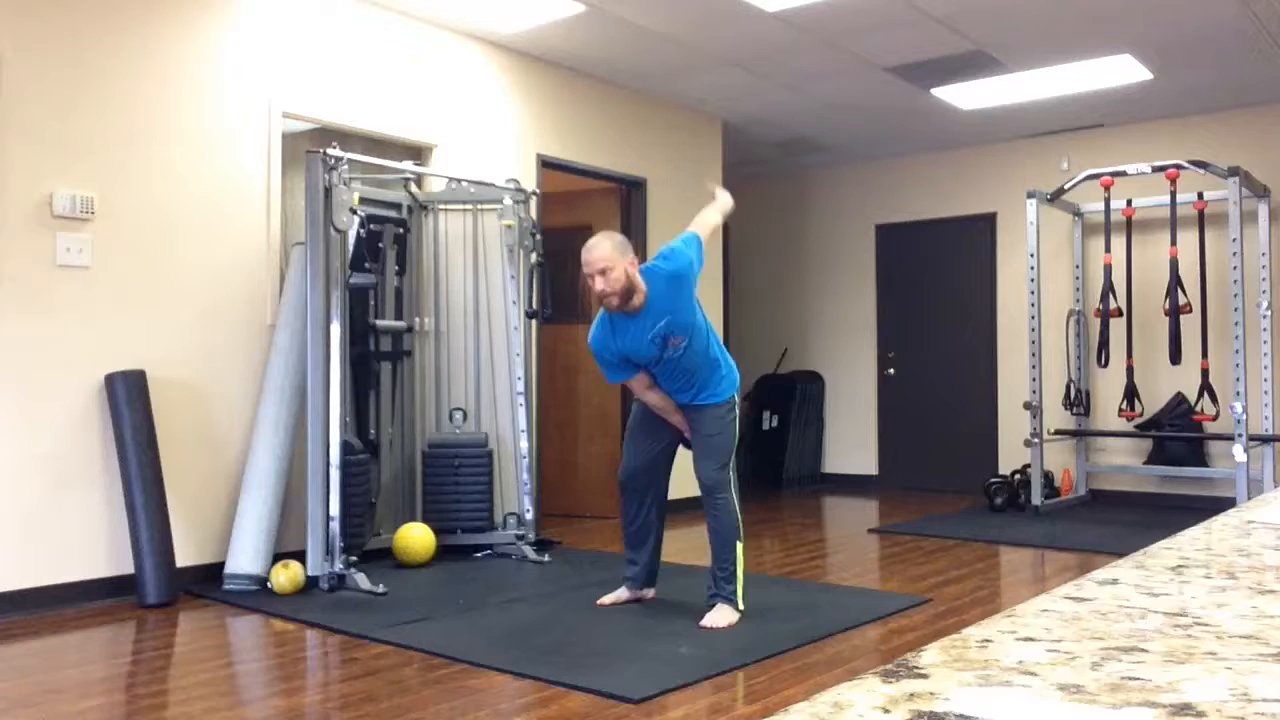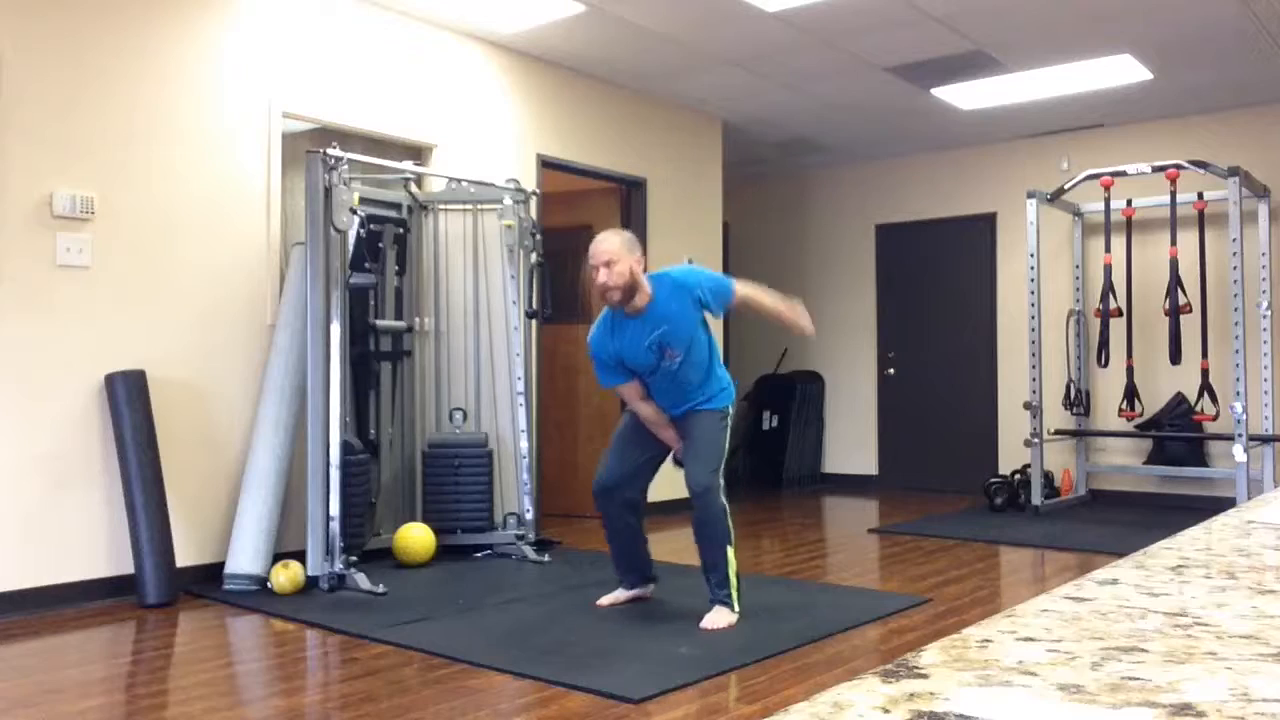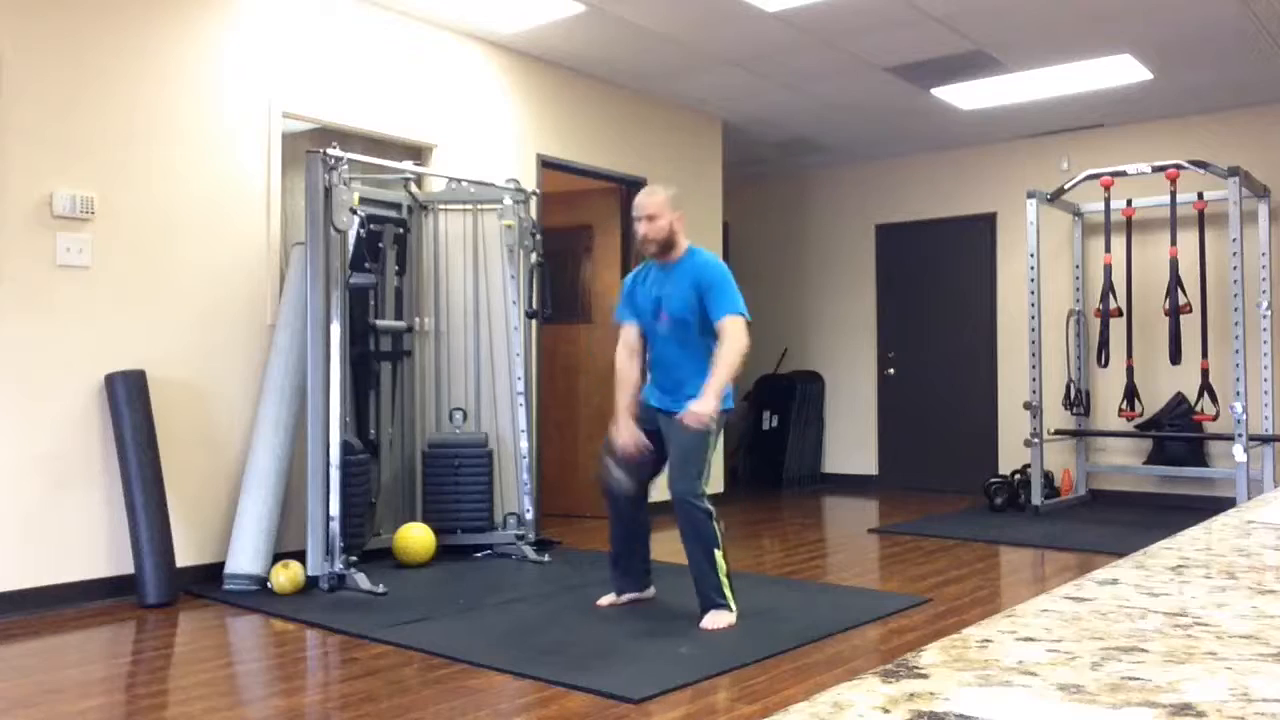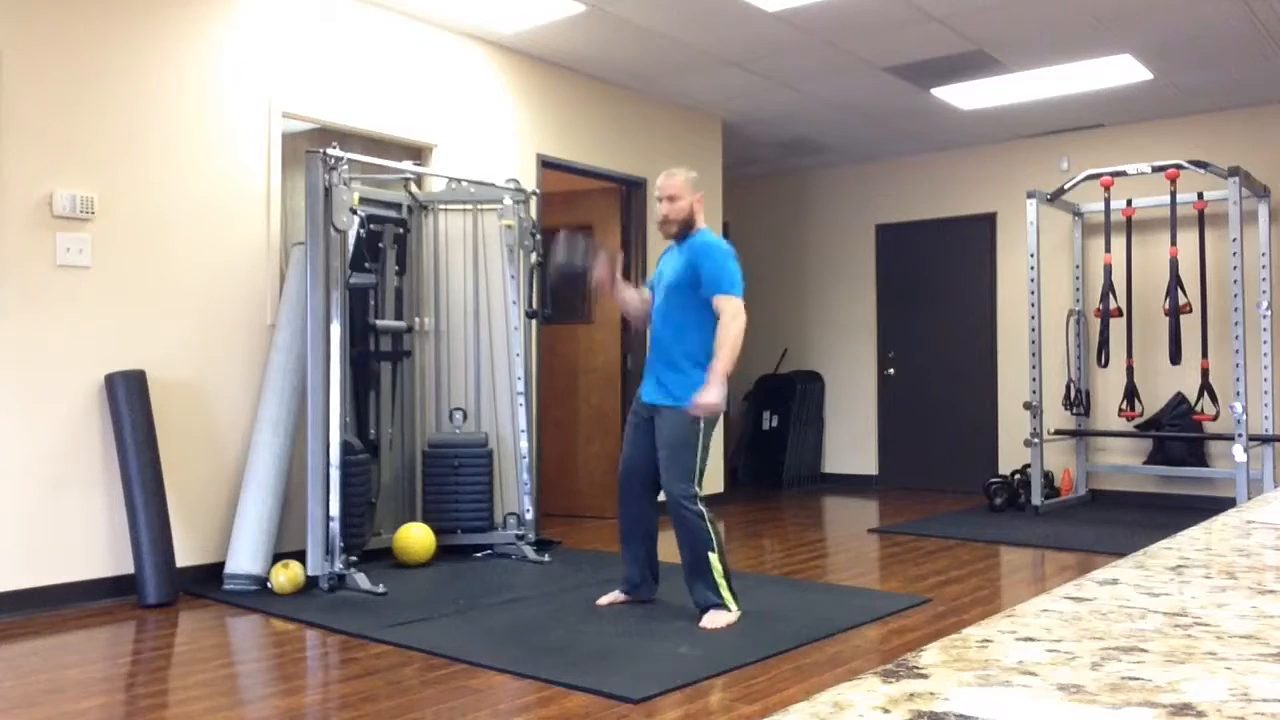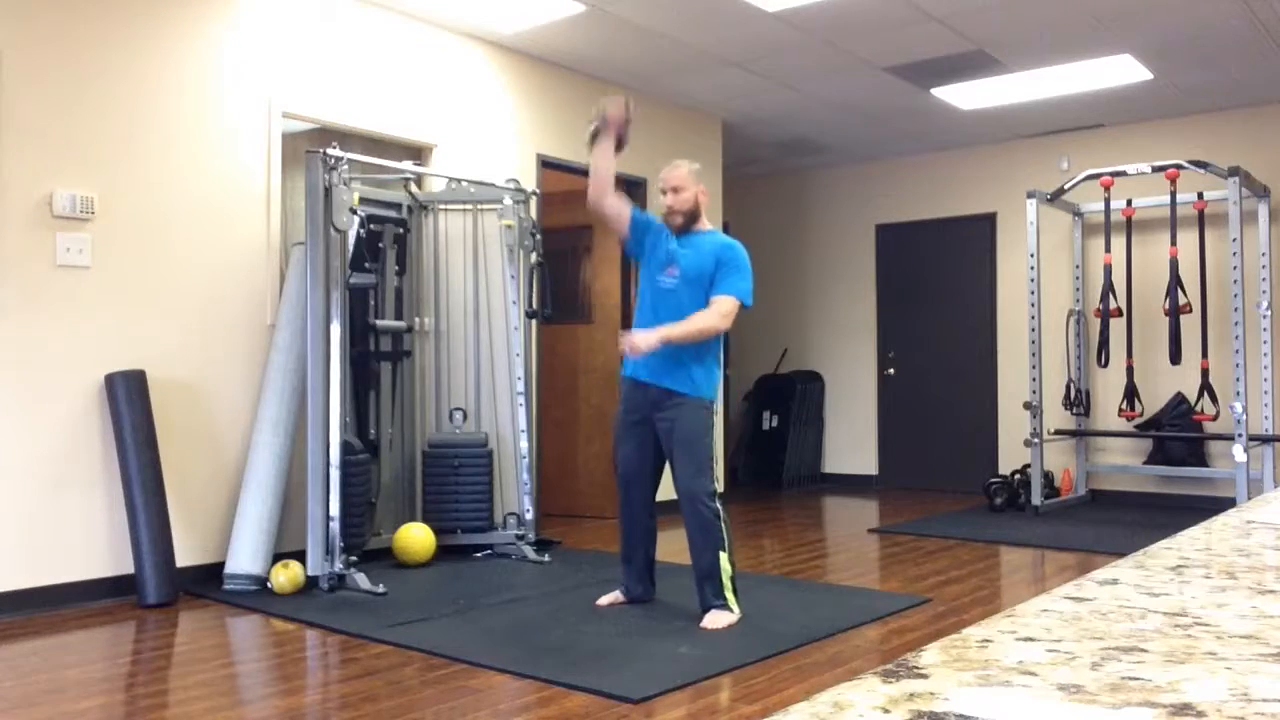
dt=0.2s
person 1, frame 1
left shoulder: (671, 272)
right shoulder: (603, 337)
left elbow: (702, 226)
right elbow: (645, 391)
left wrist: (720, 200)
right wrist: (685, 427)
left hip: (713, 395)
right hip: (657, 398)
left knee: (715, 483)
right knee: (634, 480)
left ankle: (727, 596)
right ankle: (639, 580)
person 1, frame 2
left shoulder: (684, 285)
right shoulder: (603, 338)
left elbow: (743, 293)
right elbow: (638, 401)
left wrist: (790, 312)
right wrist: (678, 446)
left hip: (706, 406)
right hip: (650, 413)
left knee: (704, 488)
right knee: (610, 487)
left ankle: (724, 600)
right ankle: (637, 579)
person 1, frame 3
left shoulder: (706, 270)
right shoulder: (637, 282)
left elbow: (735, 337)
right elbow: (629, 349)
left wrist: (710, 397)
right wrist: (623, 420)
left hip: (694, 406)
right hip: (653, 403)
left knee: (686, 492)
right knee: (620, 485)
left ankle: (719, 601)
right ankle: (632, 582)
person 1, frame 4
left shoulder: (711, 251)
right shoulder: (669, 257)
left elbow: (734, 315)
right elbow: (643, 312)
left wrist: (716, 382)
right wrist: (613, 286)
left hip: (688, 400)
right hip: (652, 396)
left knee: (682, 495)
right knee: (632, 485)
left ankle: (719, 600)
right ankle: (637, 581)
person 1, frame 5
left shoulder: (728, 254)
right shoulder: (651, 238)
left elbow: (720, 318)
right elbow: (601, 200)
left wrist: (660, 336)
right wrist: (608, 135)
left hip: (688, 393)
right hip: (638, 386)
left knee: (697, 495)
right knee: (632, 491)
left ankle: (721, 599)
right ankle: (636, 584)
